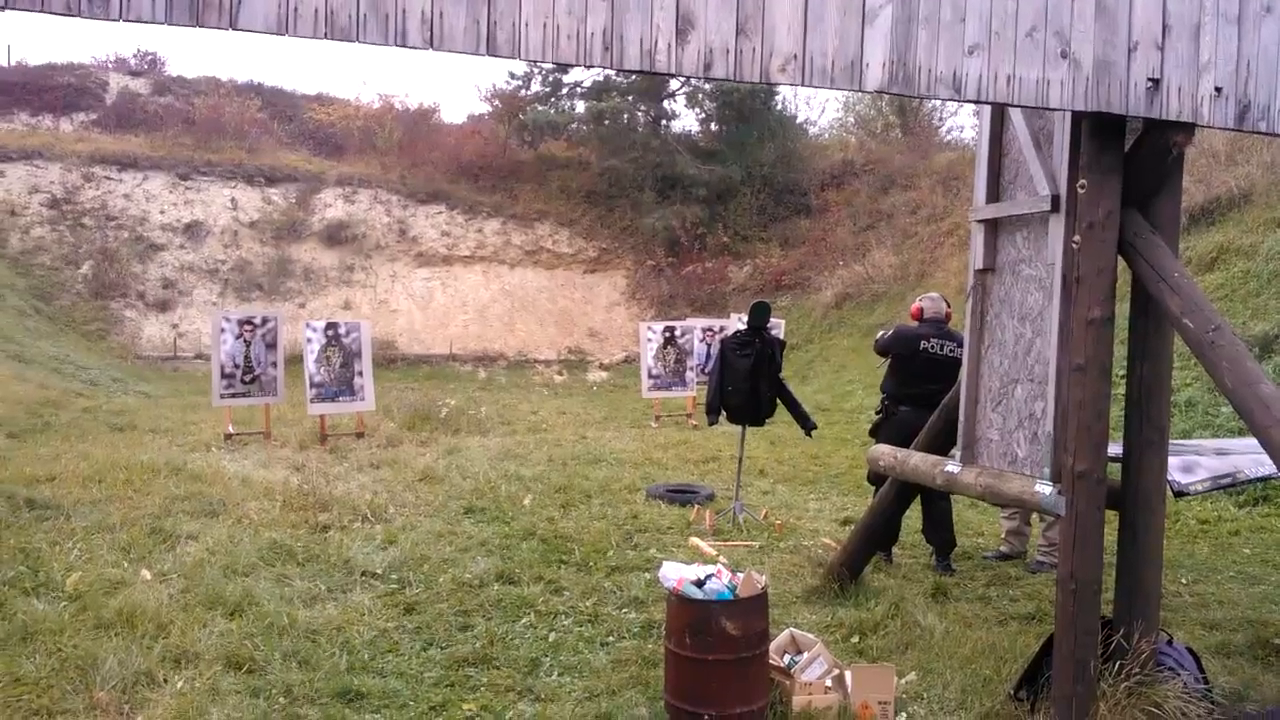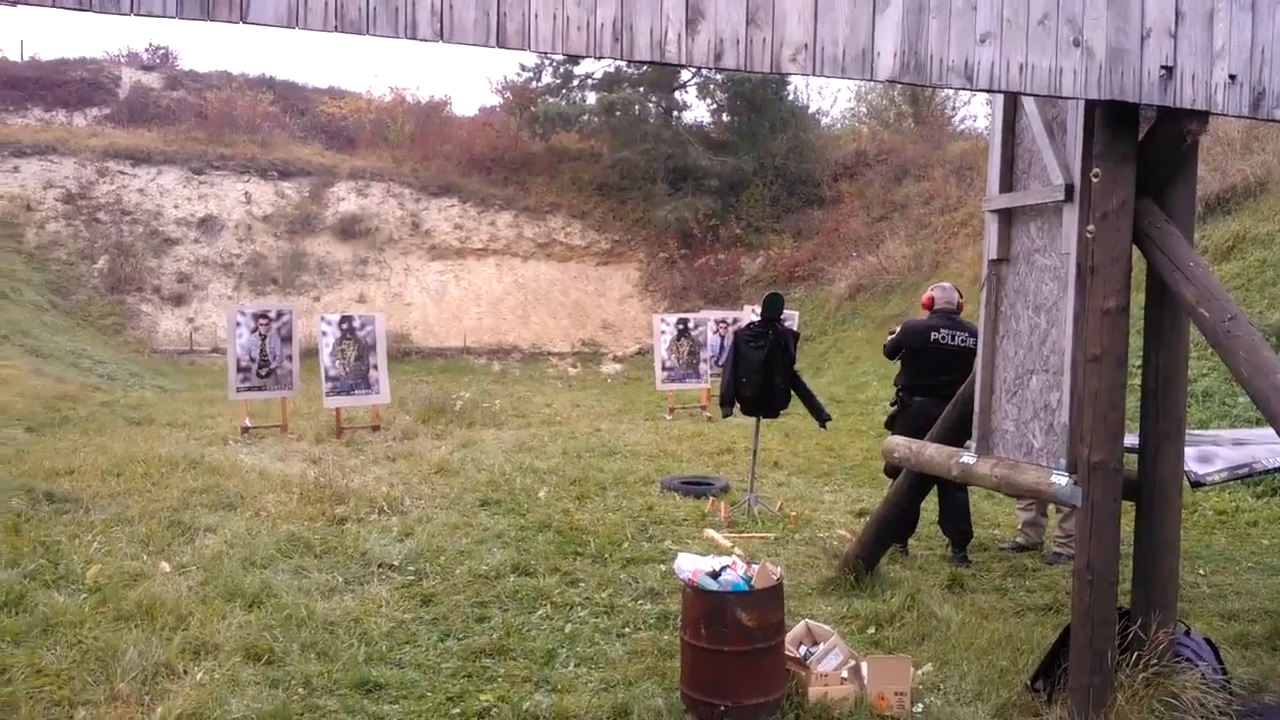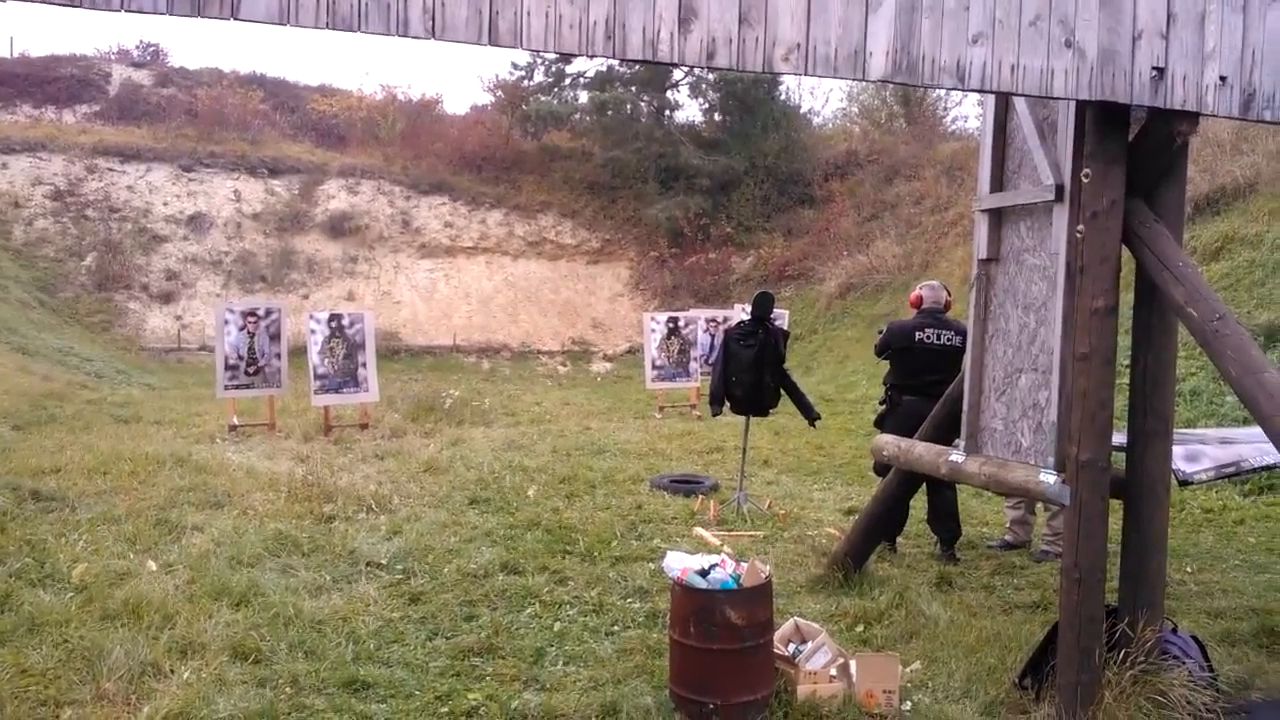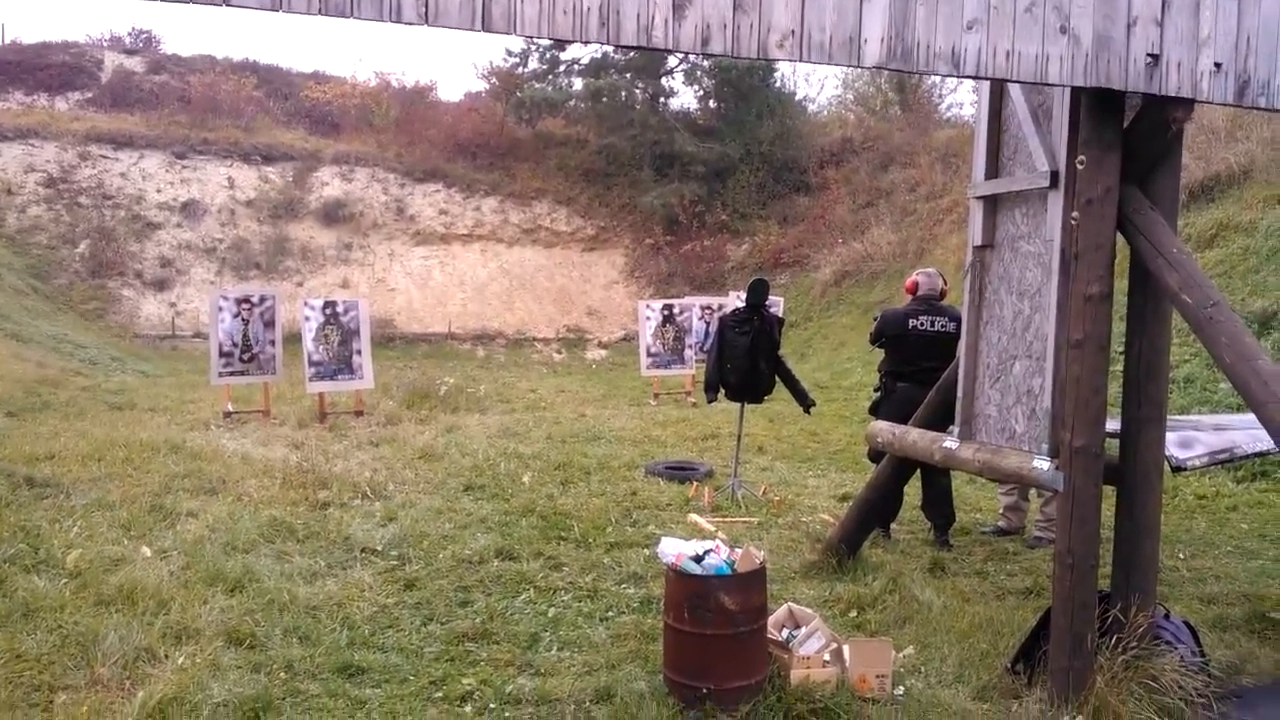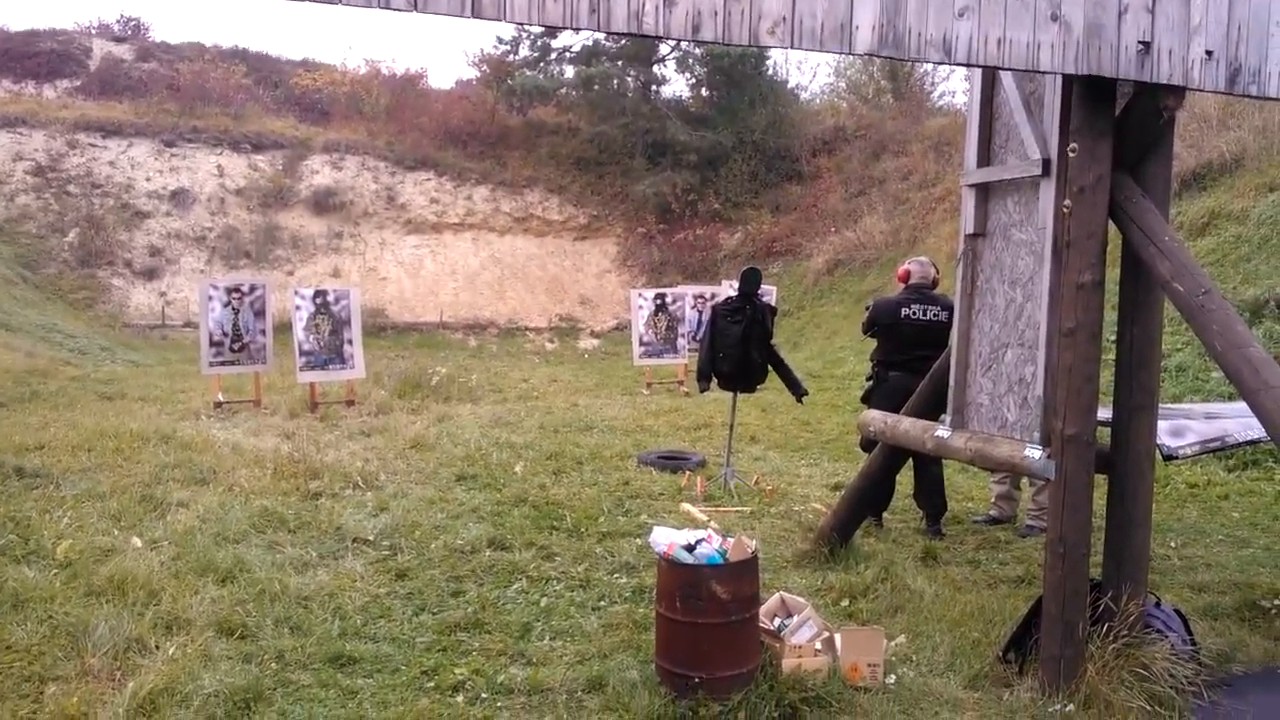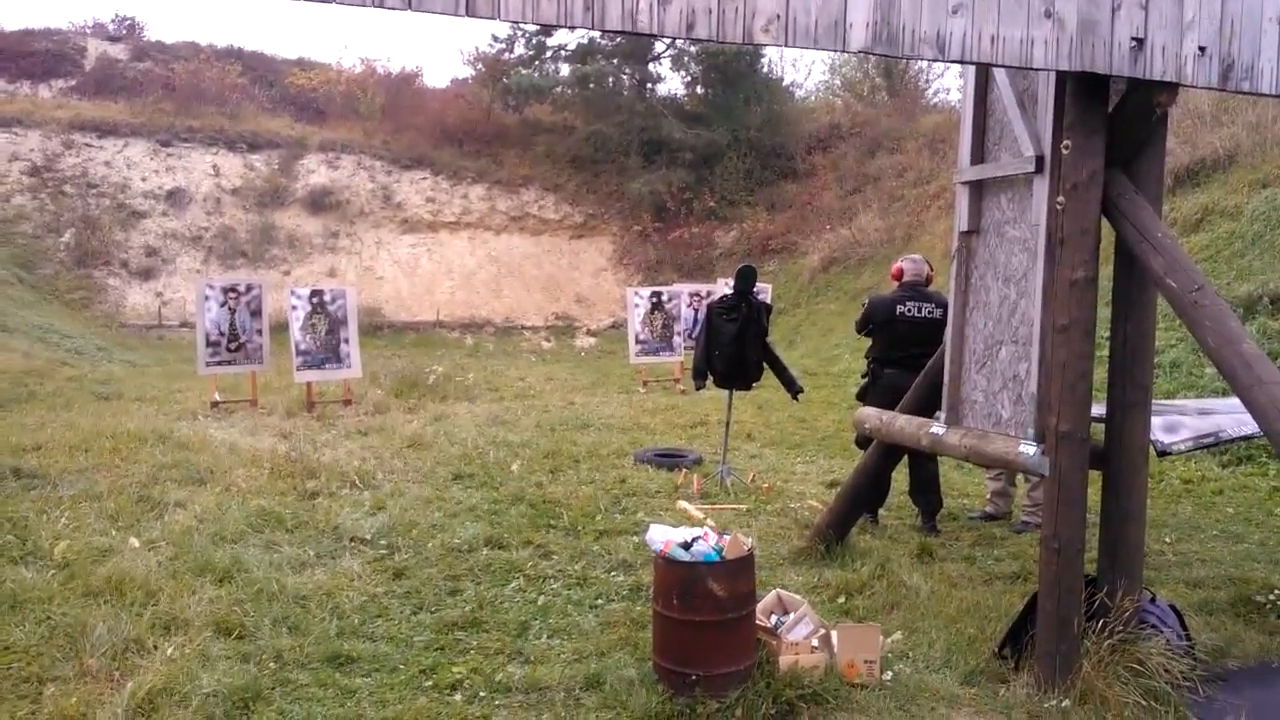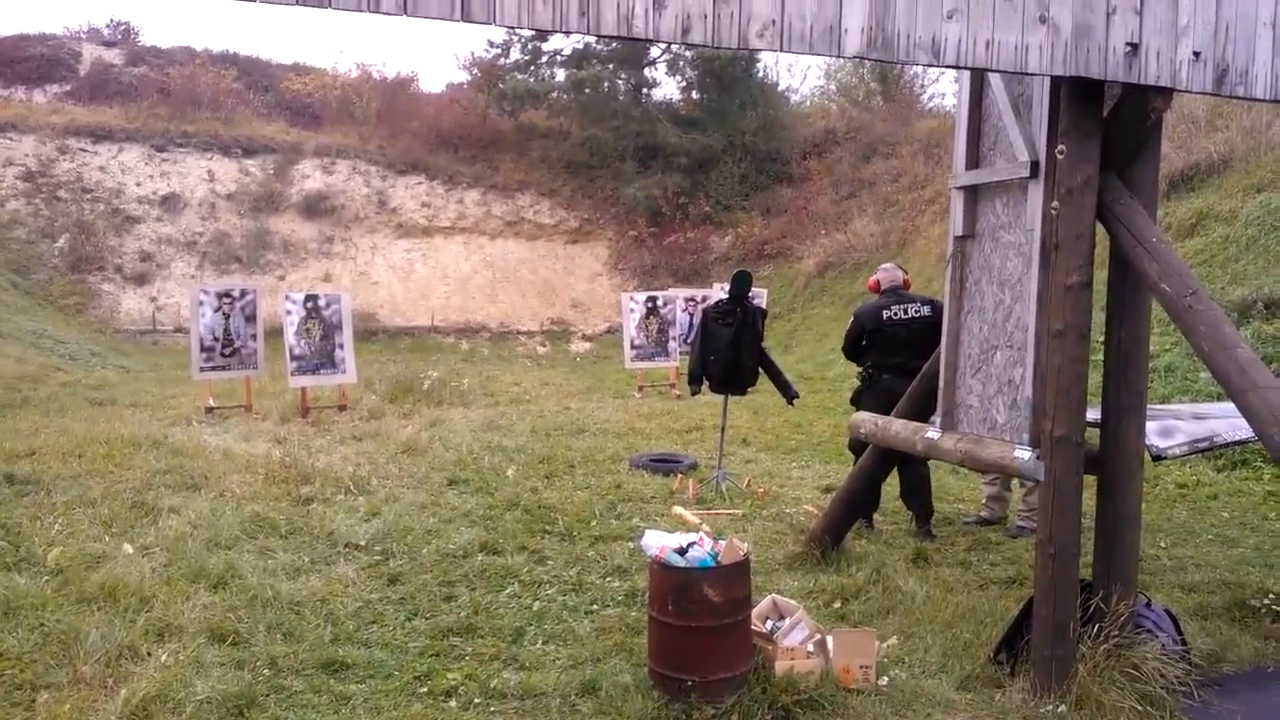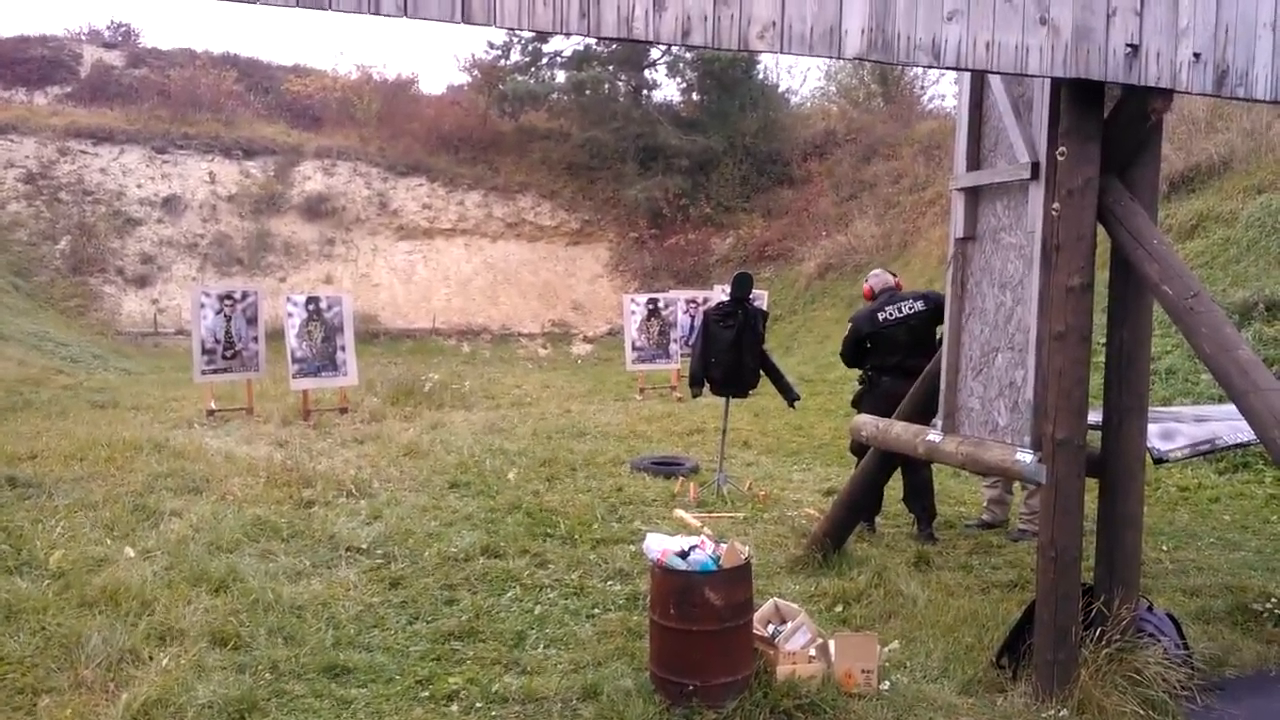
dt=0.4s
person 1, frame 1
left shoulder: (905, 335)
right shoulder: (959, 343)
left elbow: (881, 347)
right elbow: (948, 370)
left wrist: (883, 336)
left hip: (901, 419)
left knee: (888, 483)
right knee: (936, 488)
left ankle: (882, 548)
right ankle: (943, 555)
person 1, frame 2
left shoulder: (915, 328)
right shoulder: (972, 334)
left elbow: (890, 352)
right elbow: (964, 364)
left wrist: (893, 338)
left hip: (916, 410)
right knee: (953, 479)
left ankle: (899, 540)
right ankle: (959, 547)
person 1, frame 3
left shoulder: (900, 329)
right shoulder: (960, 332)
left elbow: (880, 351)
right elbow: (961, 365)
left wrist: (888, 335)
left hip: (905, 409)
right knee: (942, 477)
left ankle: (887, 538)
right ankle: (947, 545)
person 1, frame 4
left shoulder: (894, 317)
right shoulder: (956, 319)
left elbow: (875, 340)
right elbow: (960, 353)
left hip: (899, 396)
right knee: (936, 464)
left ankle: (881, 524)
right ankle: (941, 530)
person 1, frame 5
left shoulder: (886, 306)
right shoulder: (948, 308)
left elbow: (867, 329)
right elbow: (954, 341)
left hip: (891, 386)
right knee: (929, 454)
left ankle: (874, 513)
right ankle: (933, 520)
person 1, frame 6
left shoulder: (880, 303)
right shoulder: (943, 306)
left elbow: (861, 329)
left hip: (886, 383)
right knee: (923, 451)
left ankle: (869, 510)
right ankle: (928, 516)
person 1, frame 7
left shoulder: (866, 313)
right shoulder: (931, 307)
left elbow: (849, 350)
left hip: (879, 389)
left knee: (868, 453)
right knee: (914, 455)
left ankle: (864, 515)
right ankle: (923, 521)
person 1, frame 8
left shoulder: (863, 318)
right shoulder: (926, 301)
left elbow: (848, 358)
right wrist: (931, 351)
left hip: (881, 391)
left knee: (870, 455)
right knee: (917, 457)
left ankle: (865, 518)
right ankle: (924, 524)
